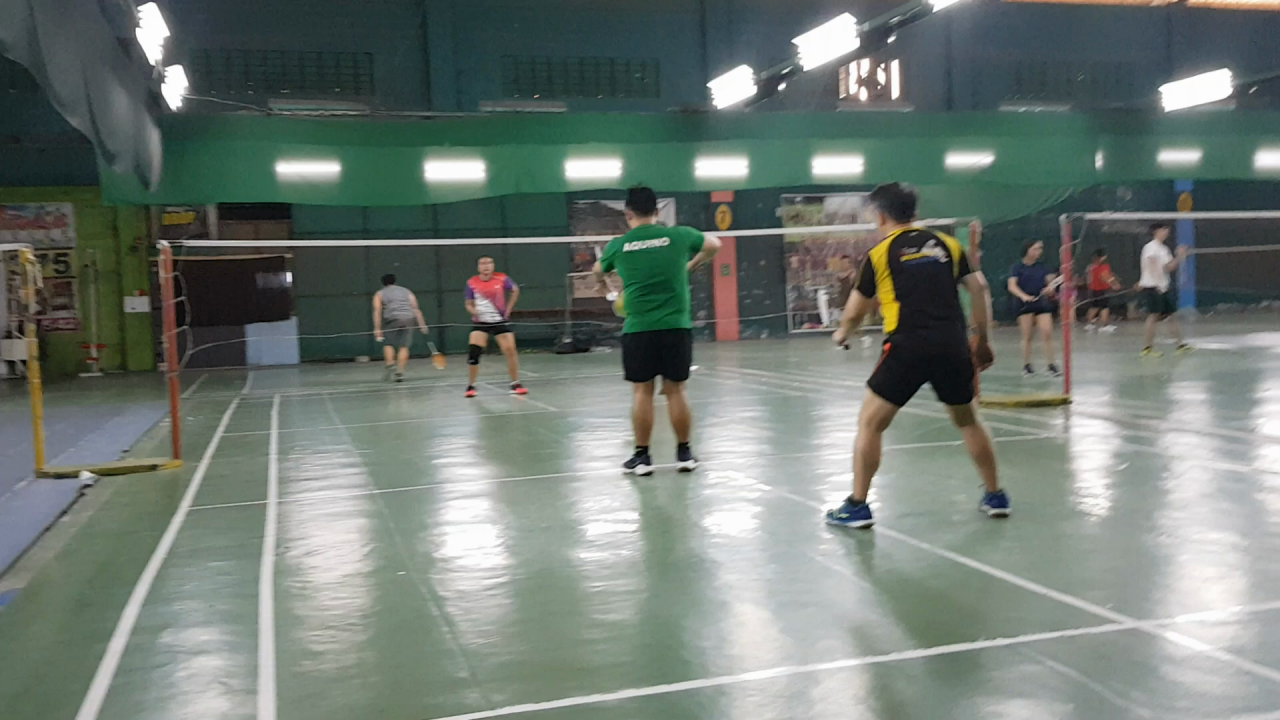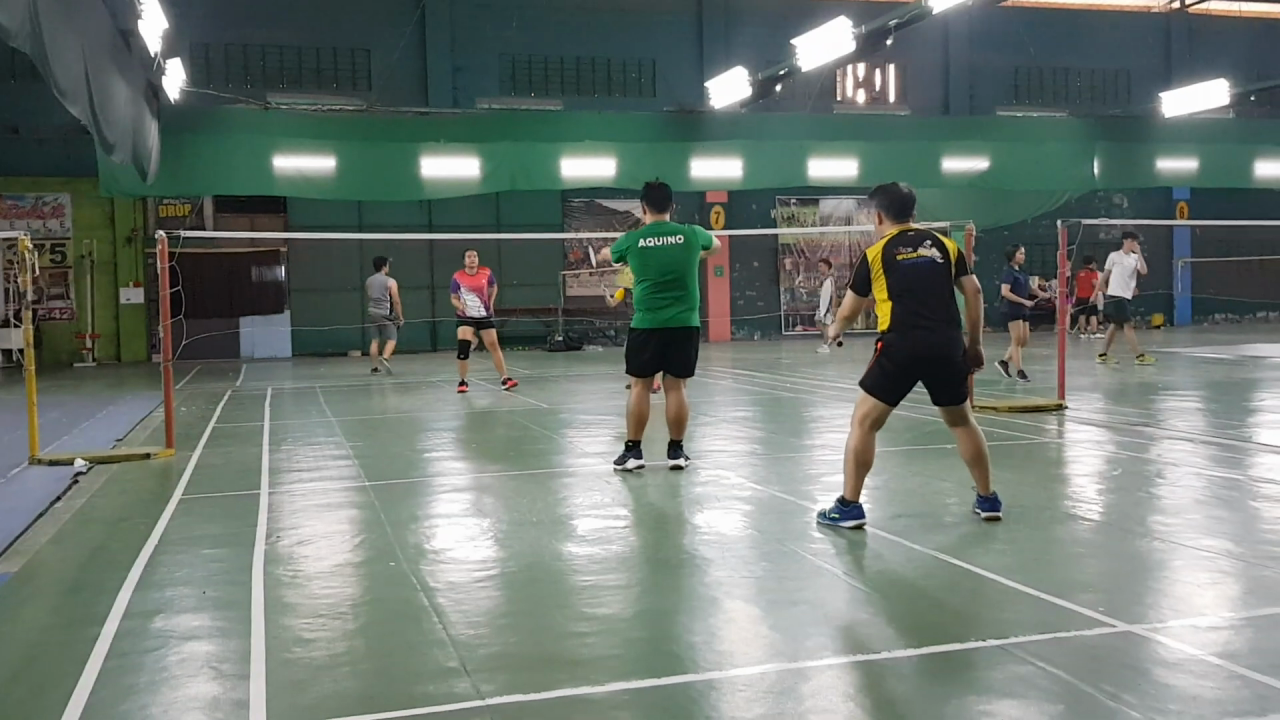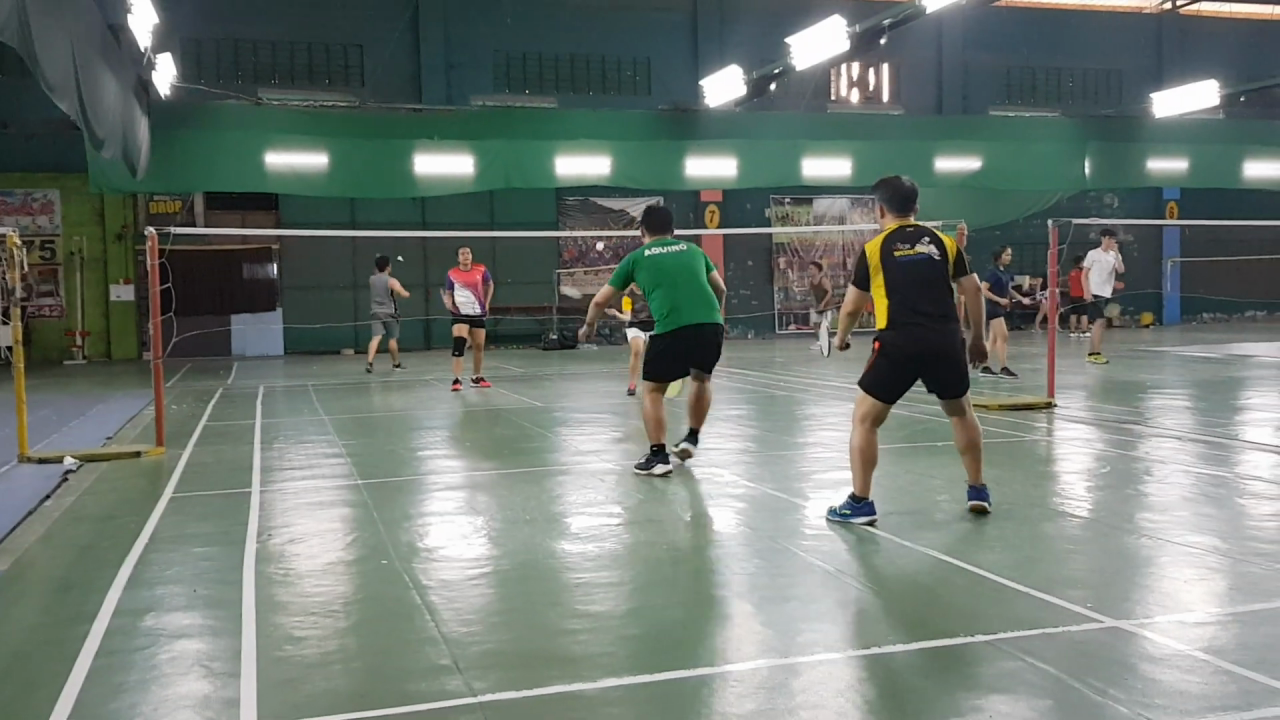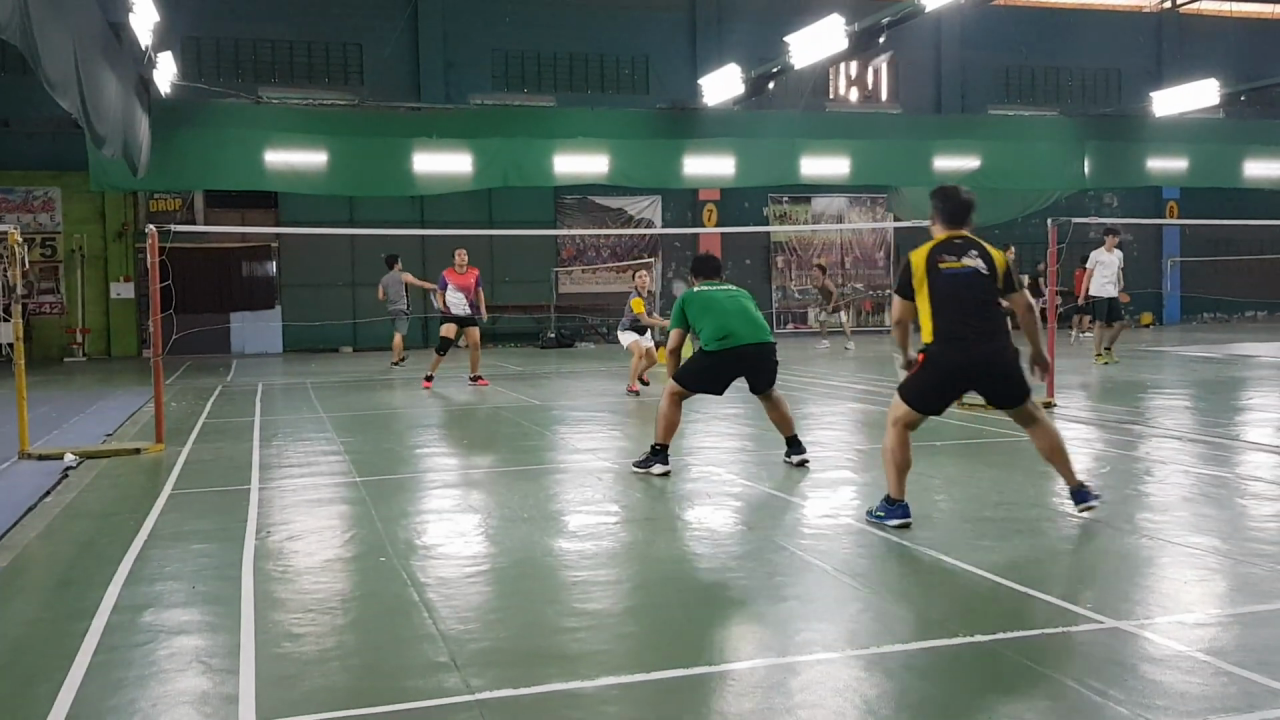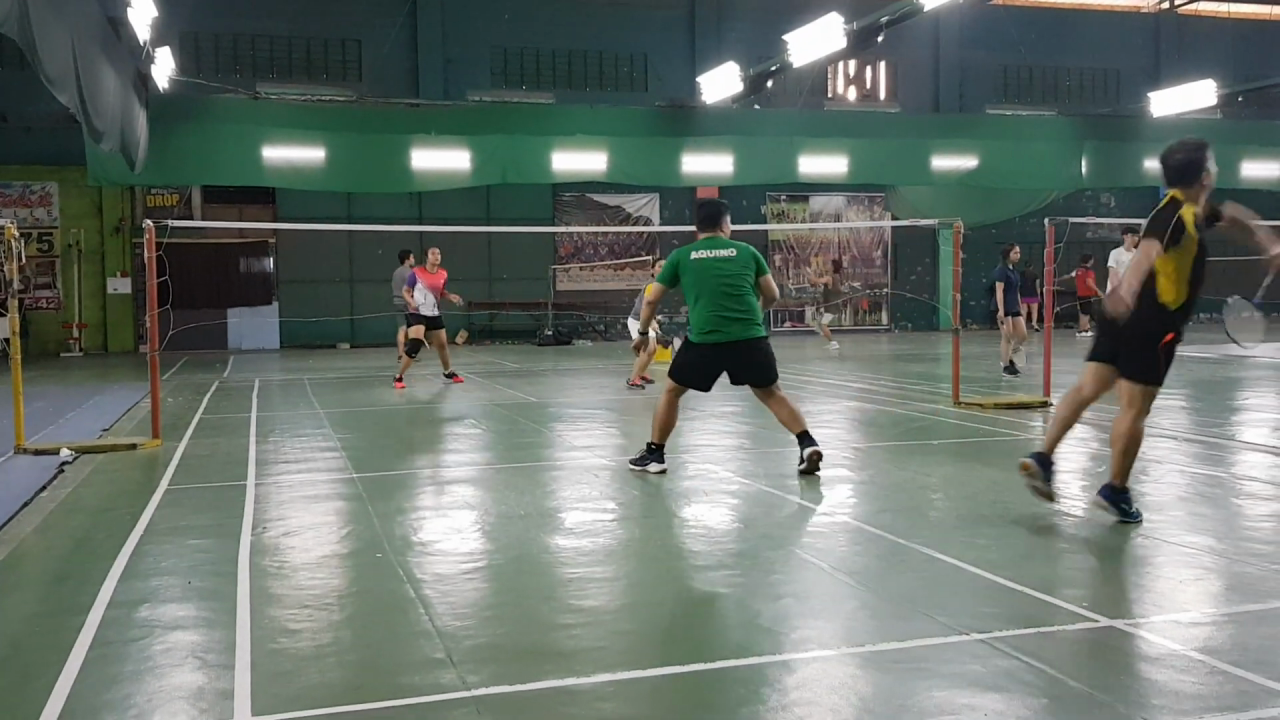
dt=0.5s
person 1, frame 1
left shoulder: (879, 255)
right shoulder: (947, 244)
left elbow: (854, 311)
right elbow: (979, 289)
left wrist: (841, 334)
right wrist: (983, 340)
left hip: (908, 348)
right hip: (953, 345)
left knee: (870, 422)
right knee: (968, 420)
left ankle: (857, 506)
right ankle: (996, 496)
person 1, frame 2
left shoulder: (875, 254)
right shoulder: (945, 245)
left elbow: (849, 310)
right elbow: (974, 293)
left wrist: (834, 331)
right wrist: (974, 344)
left hip: (901, 347)
right hip: (947, 346)
left knee: (863, 422)
right knee: (962, 422)
left ankle: (849, 506)
right ankle: (988, 499)
person 1, frame 3
left shoulder: (874, 249)
right shoulder: (944, 242)
left elbow: (852, 306)
right elbow: (973, 290)
left wrist: (841, 336)
right wrist: (977, 338)
left hip: (898, 345)
right hip: (946, 342)
left knee: (865, 419)
right knee: (961, 413)
left ankle: (859, 502)
right ankle: (977, 489)
person 1, frame 4
left shoulder: (918, 259)
right shoulder: (993, 256)
left elbow: (899, 318)
right elbow: (1024, 307)
left wrist: (905, 354)
right wrist: (1038, 351)
left hip: (944, 358)
right hip: (996, 356)
left knee: (898, 422)
right knee: (1034, 420)
left ankle: (895, 504)
right ankle: (1078, 491)
person 1, frame 5
left shoulder: (1195, 210)
right shoulder: (1178, 217)
left elbow: (1234, 215)
right elbow: (1147, 252)
right wrist: (1128, 289)
left hip: (1124, 315)
right hip: (1150, 323)
left knee: (1086, 390)
right knee: (1134, 409)
left ankle: (1041, 458)
right ankle: (1114, 489)
person 2, frame 1
left shoulder: (619, 245)
right shoulder: (679, 236)
left elbow: (597, 271)
right elbow: (715, 245)
left wrist: (603, 284)
right wrist: (692, 266)
left hip: (639, 329)
right hip: (677, 327)
left knee: (642, 391)
right knee: (676, 390)
left ankle: (642, 456)
right ankle: (685, 454)
person 2, frame 2
left shoulder: (632, 239)
right shoulder: (692, 234)
left elbow: (605, 256)
right elbow: (715, 245)
left wrist: (602, 252)
left hip: (647, 325)
right hip: (685, 324)
left knee: (640, 386)
right knee: (676, 387)
left ankle: (633, 451)
right ankle: (676, 450)
person 2, frame 3
left shoulder: (636, 258)
right shoulder: (693, 250)
left elbow: (601, 300)
right elbow: (721, 289)
left wrist: (589, 325)
left hip: (671, 329)
right hip: (711, 325)
left knee: (653, 391)
right knee: (701, 380)
left ankle: (659, 455)
right ankle: (691, 439)
person 2, frame 4
left shoulder: (686, 298)
right shoulder: (741, 292)
left elbow: (673, 347)
right elbow: (761, 327)
left wrist: (674, 375)
left hip: (720, 350)
right hip: (763, 345)
left knee: (672, 394)
right knee: (769, 395)
left ankle: (658, 456)
right ankle: (795, 448)
person 2, frame 5
left shoulder: (681, 256)
right shoulder: (747, 252)
left elbow: (651, 300)
right elbow: (772, 296)
left wrist: (642, 333)
left hip: (705, 341)
right hip: (751, 338)
left knee: (671, 392)
right knee: (772, 394)
left ankle: (654, 454)
right ankle: (808, 444)
